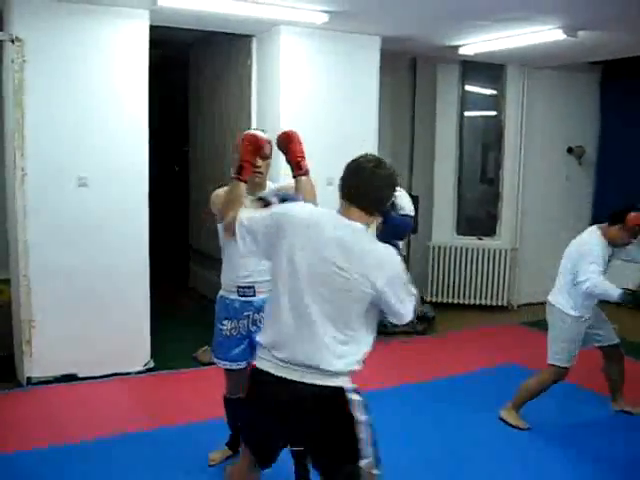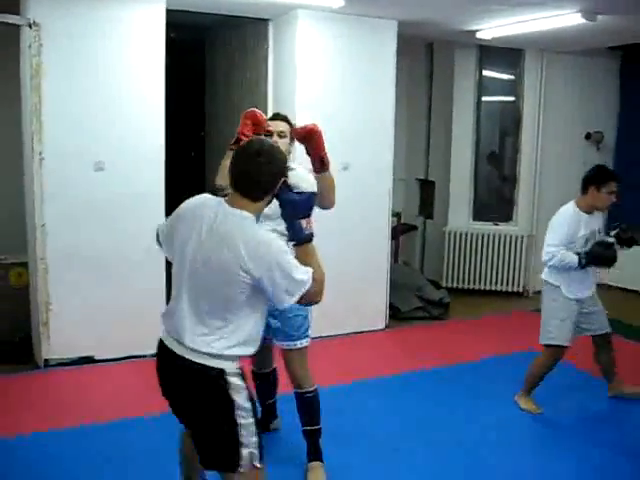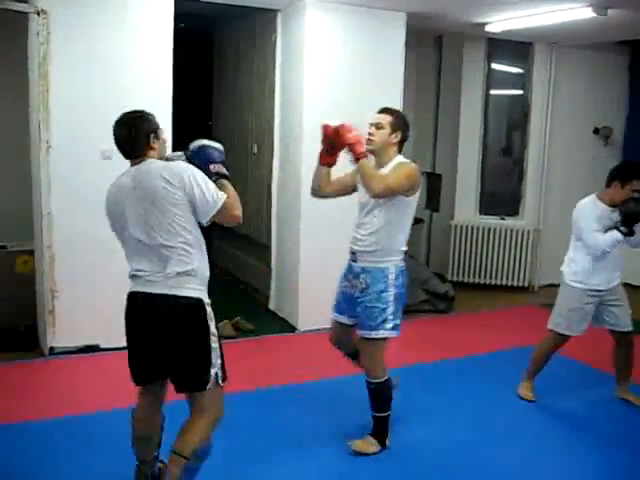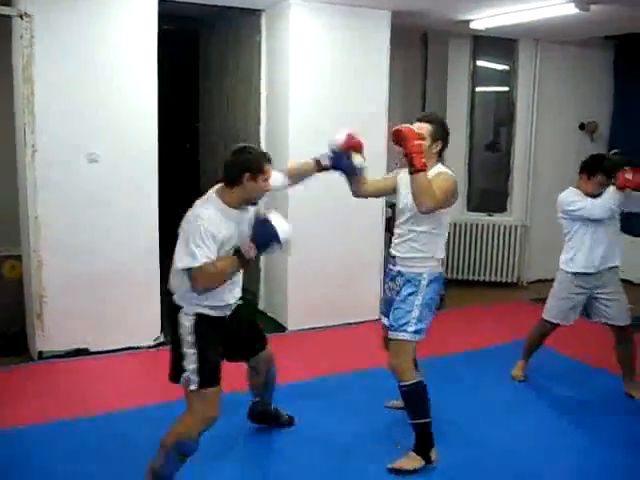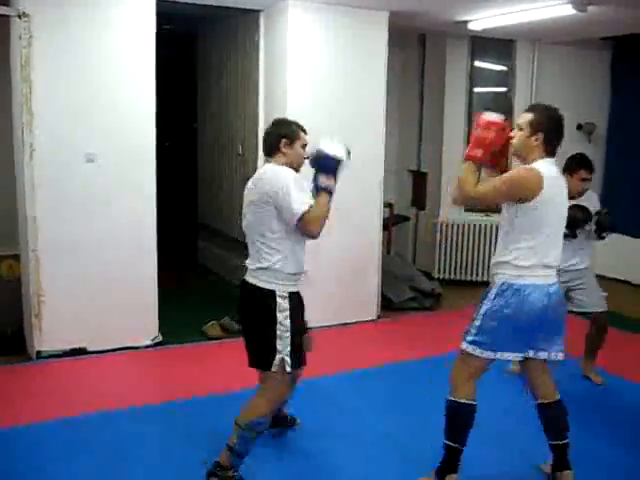
dt=0.7s
person 1, frame 1
left shoulder: (282, 194)
right shoulder: (222, 196)
left elbow: (308, 206)
right elbow: (228, 214)
left wrist: (298, 164)
right wrist: (241, 169)
right hip: (233, 303)
right knee: (236, 383)
right ankle: (236, 442)
person 1, frame 2
left shoulder: (301, 178)
left elbow: (327, 202)
right elbow: (222, 184)
left wrist: (320, 158)
right wrist: (240, 140)
left knee: (298, 370)
right knee: (259, 359)
right ankle: (268, 417)
person 1, frame 3
left shoulder: (407, 171)
right shoulder: (365, 171)
left elbow: (378, 188)
right elbow: (319, 189)
left wrist: (358, 148)
right wrist: (329, 151)
left hip: (383, 273)
right hip: (355, 266)
left knee: (372, 355)
right knee: (339, 337)
left ankle: (379, 434)
right ankle: (380, 383)
person 1, frame 4
left shoulder: (445, 179)
right shoulder: (402, 176)
left elbow: (426, 204)
right elbow: (362, 189)
left wrist: (416, 157)
left hip: (420, 278)
right hip: (397, 272)
left knee: (399, 359)
right knee: (393, 342)
left ankle: (425, 447)
right ankle: (415, 399)
person 1, frame 5
left shoulder: (530, 178)
right shoulder: (554, 177)
left elbow: (464, 197)
right elbow: (487, 193)
right wrist: (484, 154)
left hip: (515, 292)
right hip: (548, 291)
left knee: (463, 376)
right knee: (541, 382)
person 2, frame 1
left shoulder: (291, 218)
right shoulder: (379, 259)
left elbow: (233, 227)
right elbow: (404, 313)
left wrist: (238, 190)
left hip: (266, 377)
right hip: (323, 393)
person 2, frame 2
left shoulder: (193, 208)
right shoulder: (262, 246)
left elbow: (164, 239)
right elbow: (313, 292)
right wrist: (301, 228)
left hip: (171, 356)
right hip: (212, 373)
left knee: (198, 428)
person 2, frame 3
left shoulder: (117, 190)
right shoulder: (178, 173)
right elbow: (233, 215)
right wrist: (218, 171)
left hip: (141, 304)
right hip: (184, 305)
left knee: (150, 397)
right knee: (208, 408)
person 2, frame 4
left shoulder: (239, 198)
right shoulder: (203, 218)
left elbow: (288, 175)
right elbow: (201, 281)
left wrist: (326, 161)
right wrist: (245, 252)
left hip: (230, 310)
right hip: (199, 319)
left knee: (264, 359)
right knee: (204, 411)
left ankle: (262, 410)
person 2, frame 5
left shoulder: (266, 178)
right shoulder: (281, 179)
left elbow: (297, 215)
right elbow: (311, 227)
left wrist: (322, 182)
right wrist: (327, 185)
left hip: (274, 291)
right hip: (272, 295)
left knee: (292, 363)
right knee: (276, 387)
left ankle: (274, 415)
person 3, frame 1
left shoulder: (600, 233)
right shoulder: (593, 244)
right elbow: (590, 283)
left hip: (587, 309)
right hip: (567, 312)
left knee: (614, 352)
right knee: (557, 371)
left ankle: (618, 402)
right ankle: (511, 408)
person 3, frame 2
left shoulder: (596, 215)
right shoulder: (566, 217)
right elbow: (550, 256)
left wrist: (613, 242)
right wrist: (585, 260)
left hip: (585, 291)
right hip: (560, 290)
left knee: (603, 339)
right knee: (554, 350)
left ankle: (615, 385)
right ankle: (524, 394)
person 3, frame 3
right shoulder: (587, 208)
right elbow: (597, 246)
left hip: (611, 285)
right hip: (579, 285)
right knee: (558, 336)
right ankle: (527, 381)
person 3, frame 4
left shoulder: (609, 195)
right shoulder: (567, 199)
right elbow: (600, 211)
right wrist: (618, 185)
left hip: (606, 275)
right hip: (574, 274)
right knee: (547, 324)
right ankle: (523, 362)
person 3, frame 5
left shoulder: (592, 199)
left elbow: (593, 234)
left wrist: (601, 228)
right wrist: (566, 229)
left hip: (580, 270)
left knee: (601, 319)
left ankle: (588, 365)
